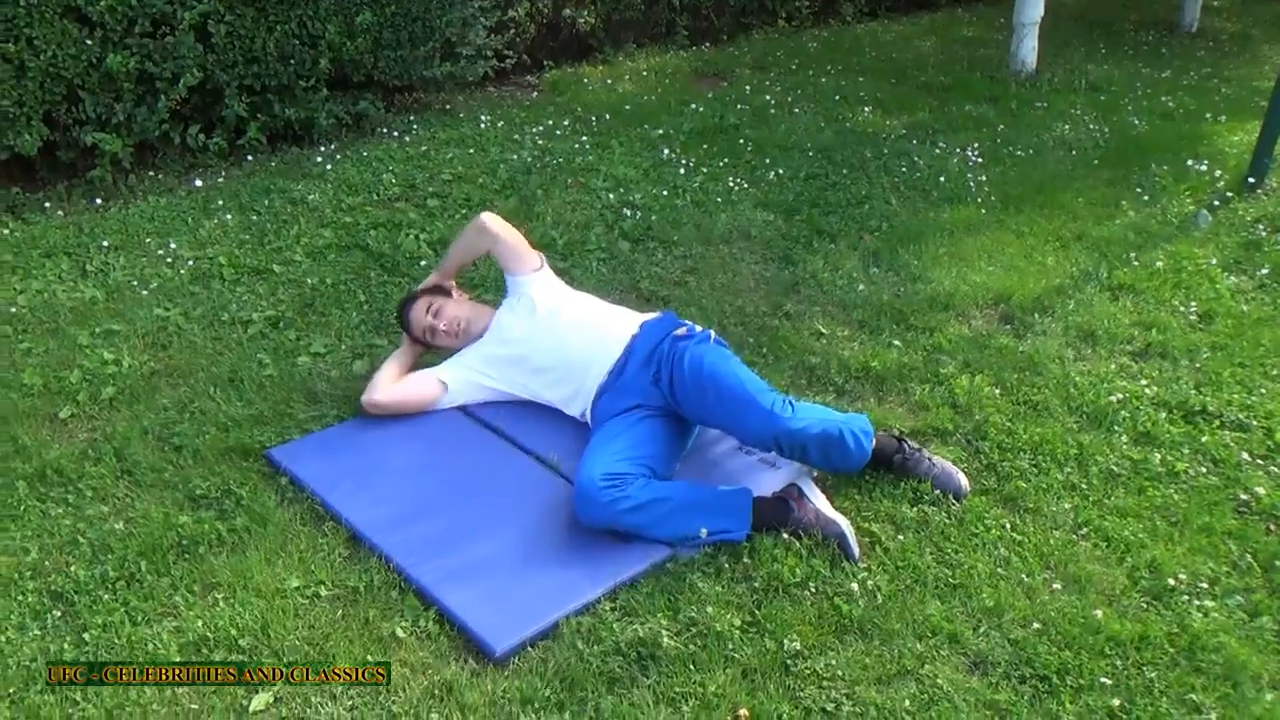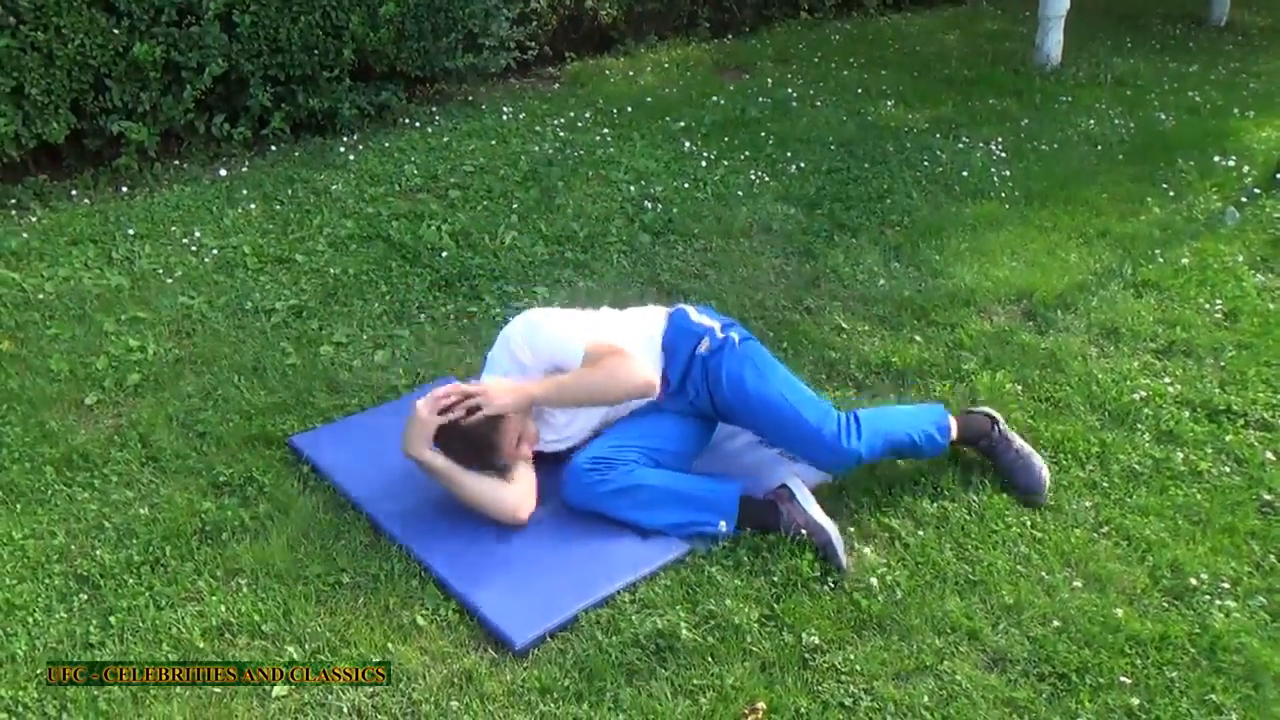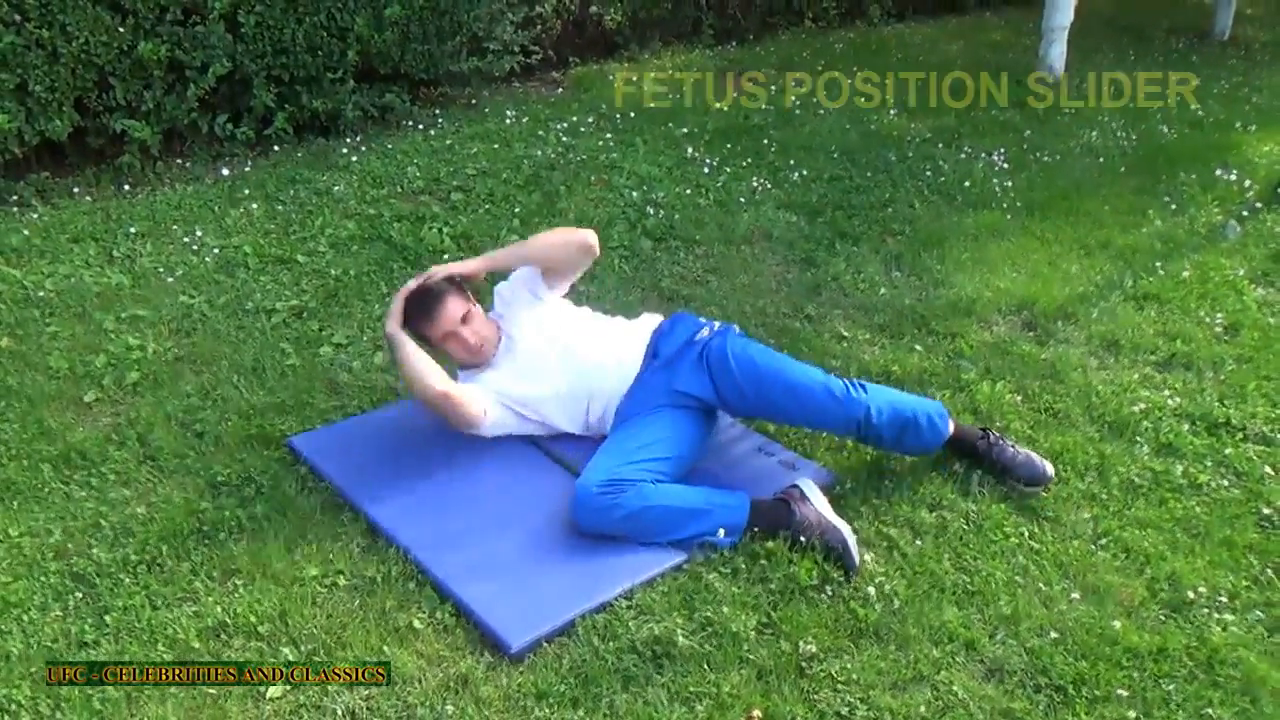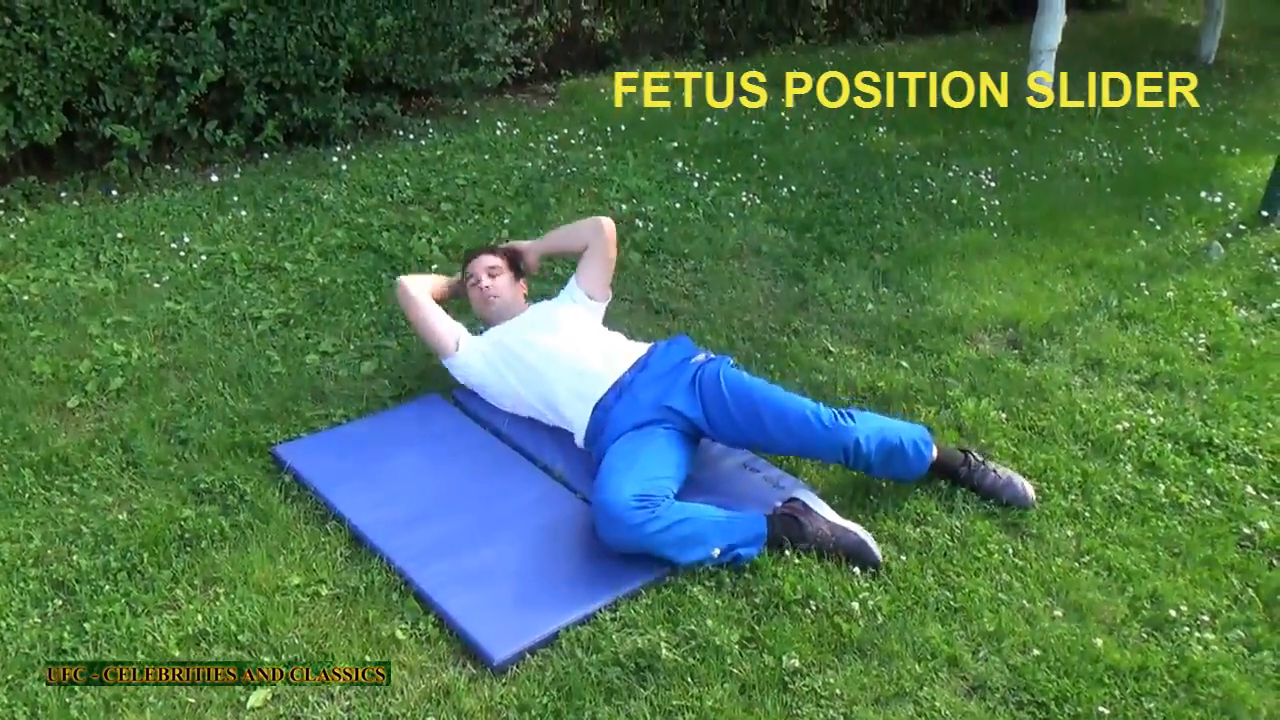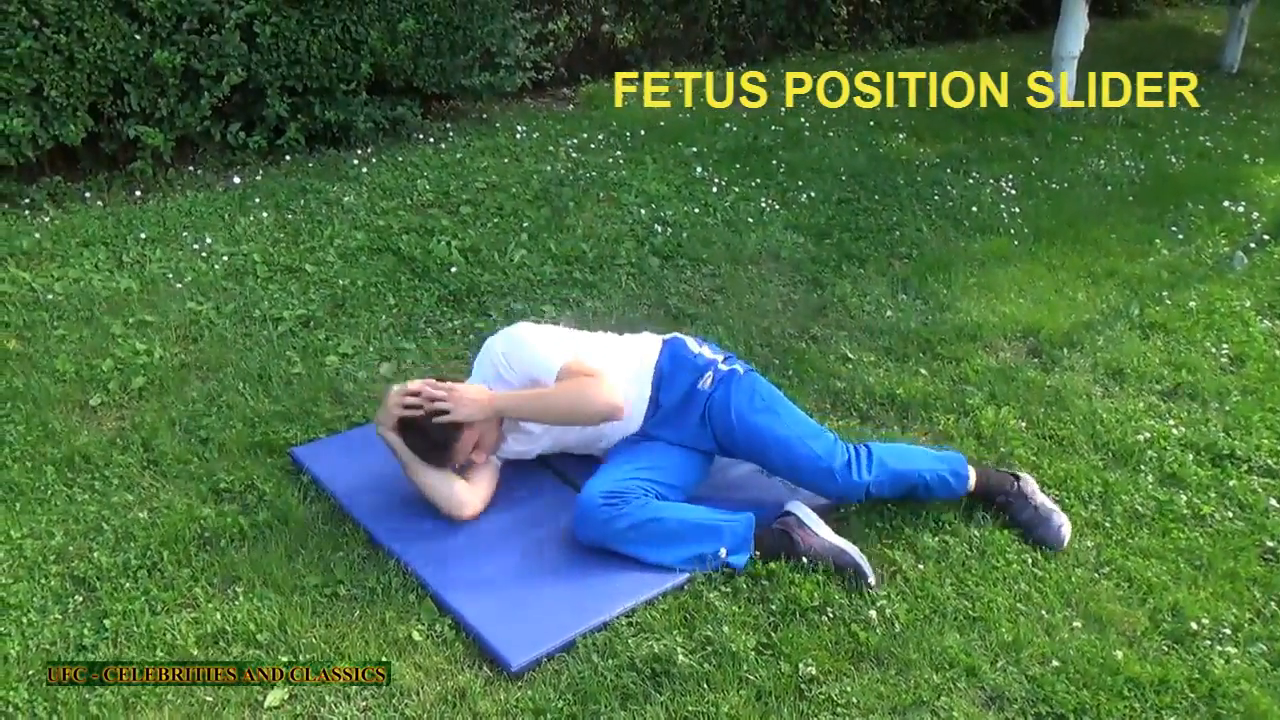
dt=1s
person 1, frame 1
left shoulder: (527, 292)
right shoulder: (468, 370)
left elbow: (488, 225)
right elbow: (377, 398)
left wrist: (438, 279)
right wrist: (408, 347)
left hip: (660, 347)
right hip: (621, 411)
left knee: (771, 420)
right knee: (595, 497)
left ankle: (887, 449)
right ankle: (781, 510)
person 1, frame 2
left shoulder: (528, 338)
right shoulder: (494, 420)
left elbow: (638, 374)
right elbow: (517, 508)
left wrist: (526, 392)
right wrist: (424, 456)
left hip: (689, 348)
right hip: (661, 413)
left knee: (836, 443)
right knee: (584, 480)
left ankle: (970, 427)
right ankle: (769, 512)
person 1, frame 3
left shoulder: (515, 297)
right shoulder: (480, 395)
left elbow: (583, 243)
right elbow: (436, 397)
left wrist: (476, 264)
right wrist: (398, 337)
left hip: (678, 347)
right hip: (648, 413)
left knee: (839, 402)
right knee: (593, 502)
left ankle: (970, 439)
right ankle: (777, 515)
person 1, frame 4
left shoulder: (566, 305)
right shoulder: (475, 358)
left elbow: (601, 229)
right elbow: (408, 287)
left wrist: (528, 249)
right wrist: (454, 280)
left hip: (674, 371)
right hip: (624, 428)
left knee: (829, 429)
right knee: (620, 517)
left ankle: (949, 462)
right ankle: (787, 528)
person 1, frame 5
left shoulder: (509, 352)
right shoulder: (474, 423)
left elbow: (606, 398)
right elbow: (462, 504)
left wrist: (493, 403)
right wrist: (392, 434)
left hip: (684, 381)
right hip: (649, 443)
left knee: (839, 468)
right knee: (596, 514)
left ankle: (992, 483)
right ankle: (774, 537)
